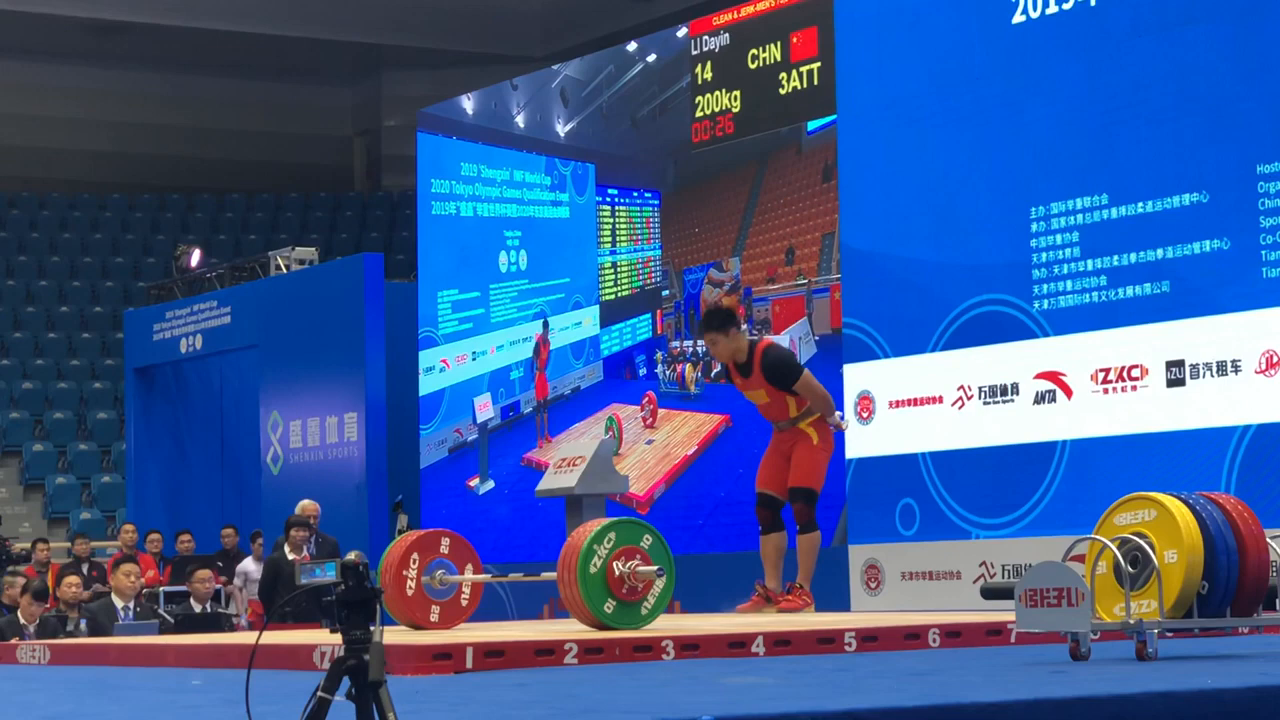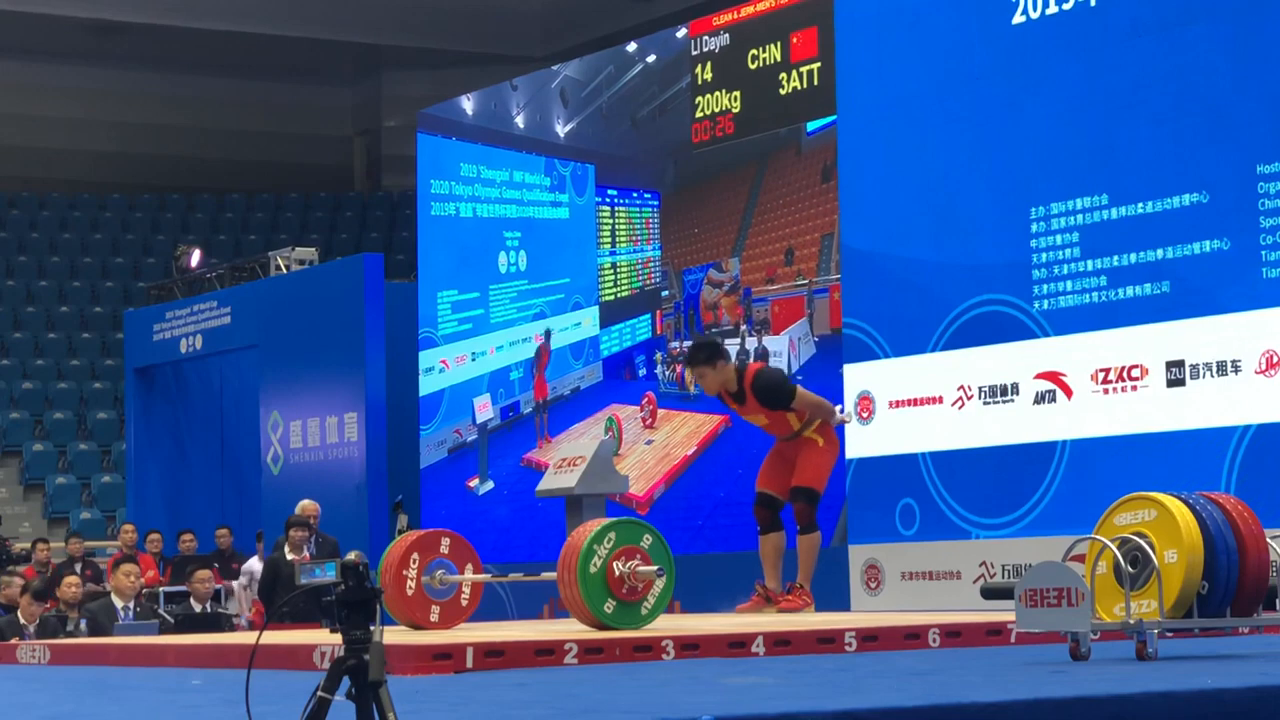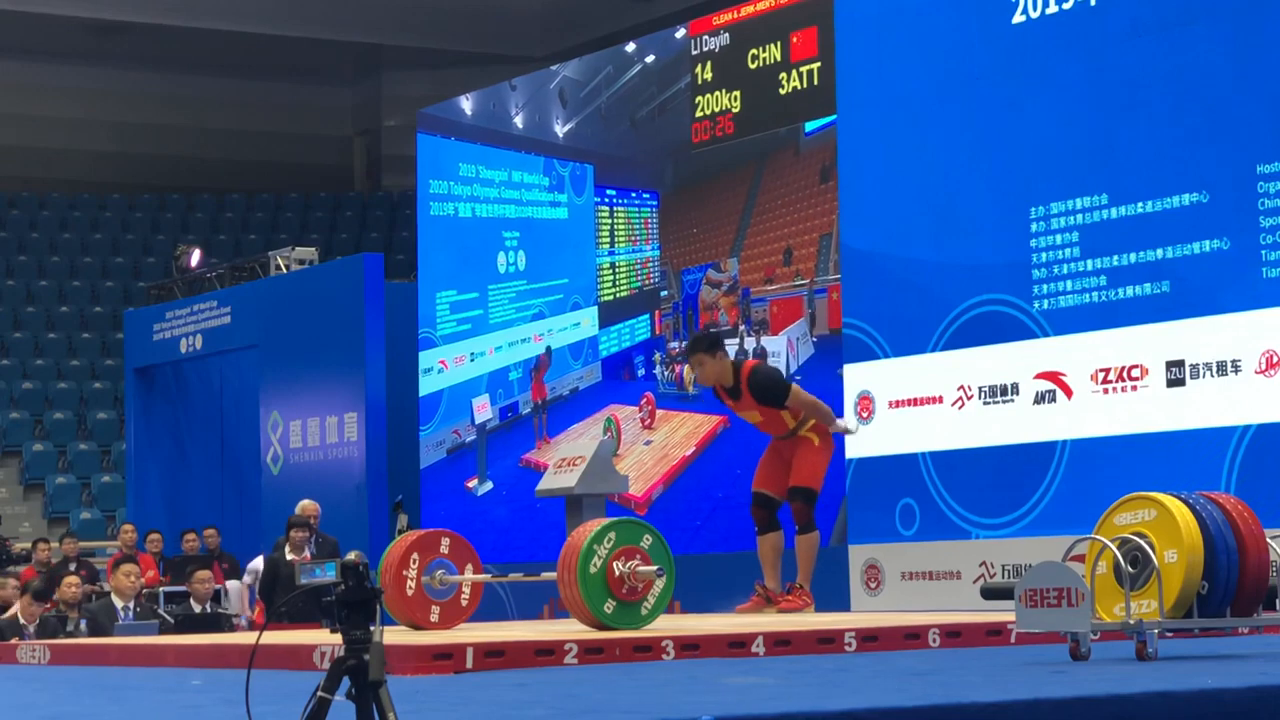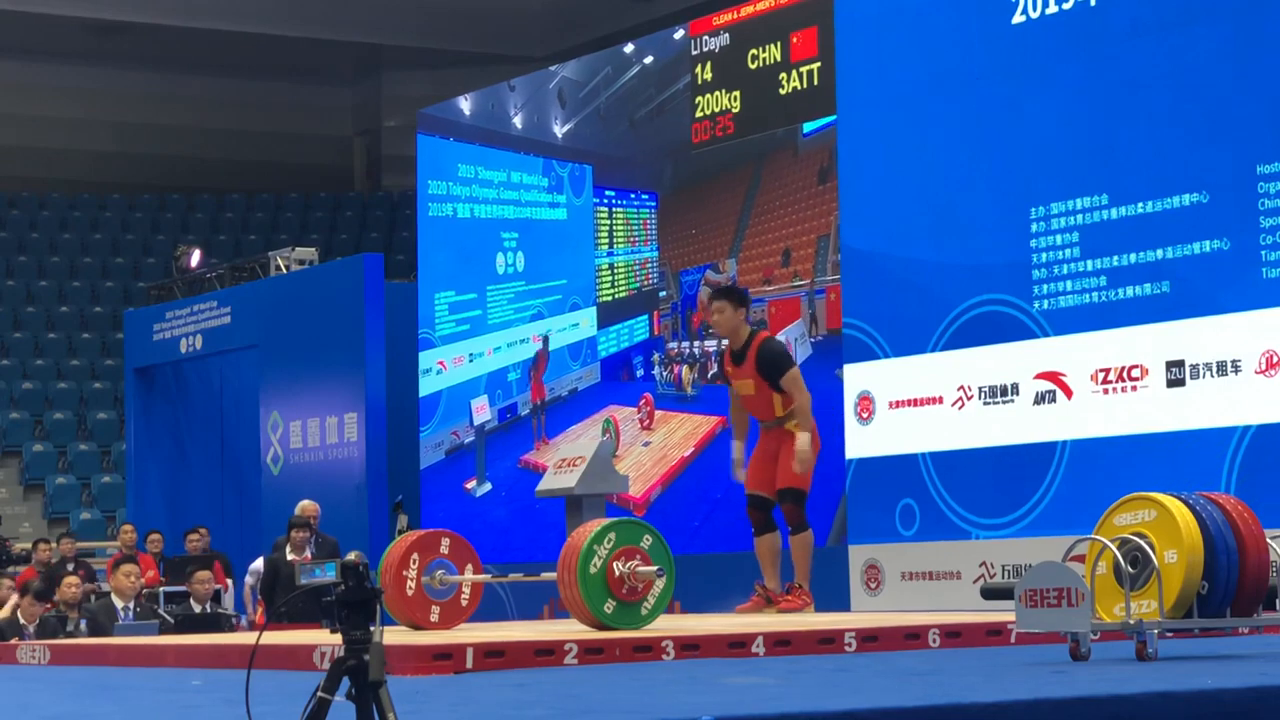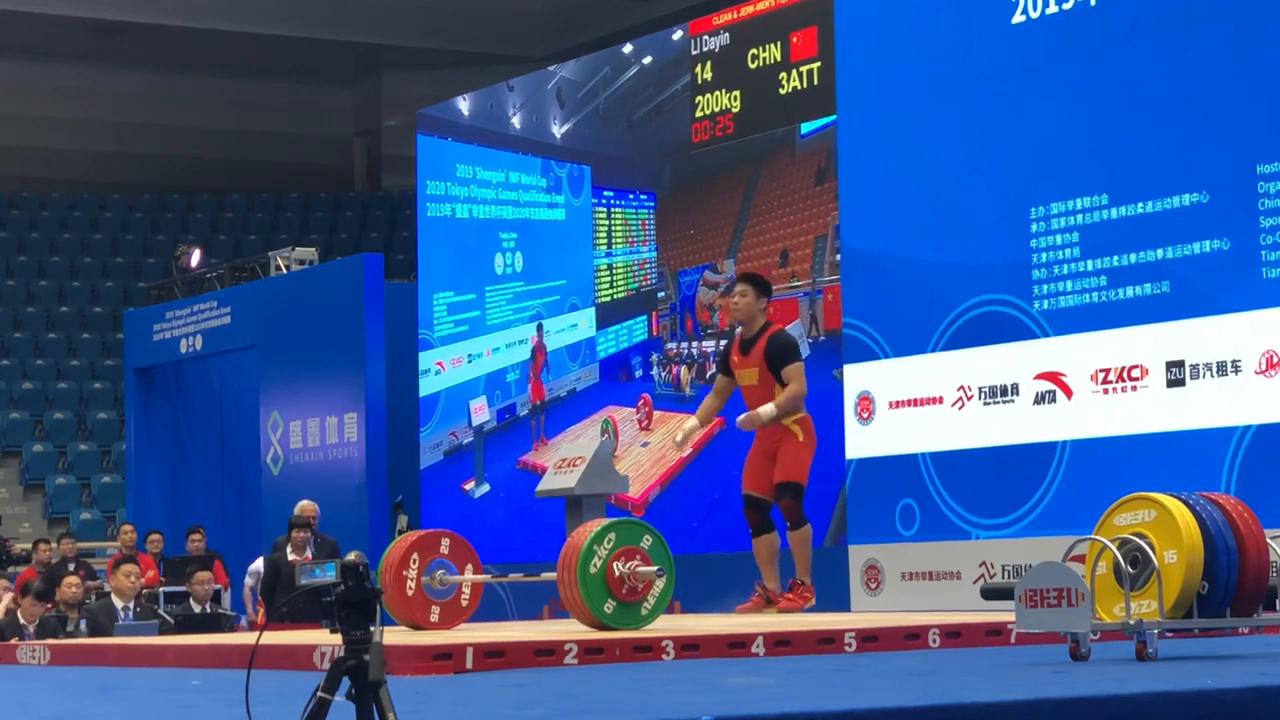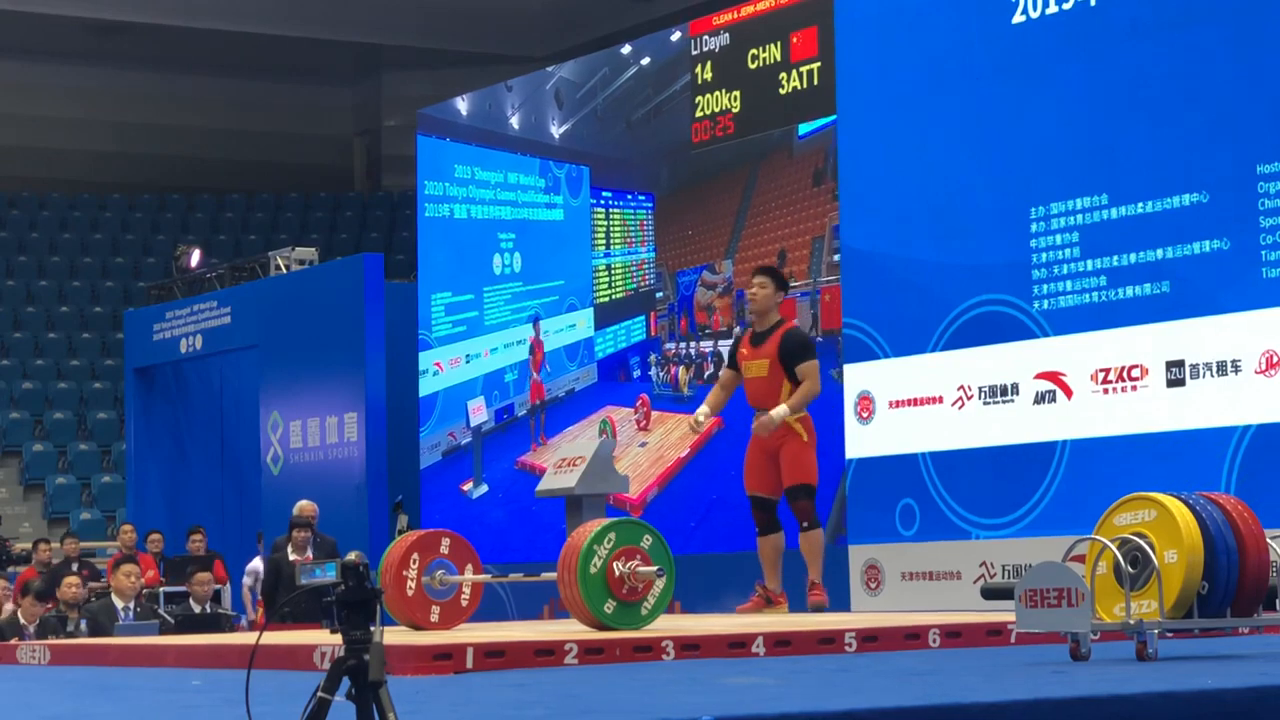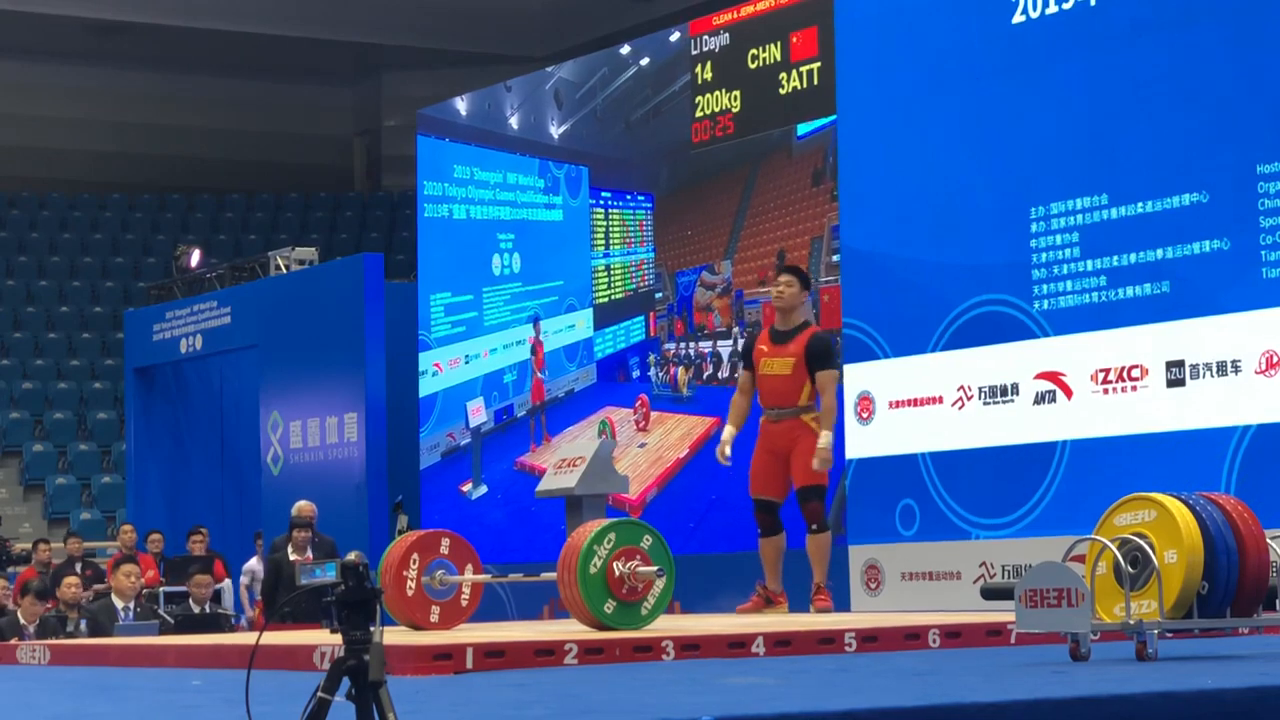
dt=0.2s
person 1, frame 1
left shoulder: (774, 358)
right shoulder: (730, 366)
left elbow: (818, 393)
left wrist: (832, 420)
left hip: (810, 432)
right hip: (781, 434)
left knee: (802, 507)
right knee: (766, 508)
left ankle: (802, 589)
right ankle: (771, 590)
person 1, frame 2
left shoulder: (764, 381)
right shoulder: (724, 392)
left elbow: (815, 403)
left wrist: (835, 418)
left hip: (815, 439)
right hip: (786, 443)
left knee: (803, 507)
right knee: (764, 510)
left ankle: (802, 591)
right ankle: (771, 591)
person 1, frame 3
left shoulder: (761, 378)
right shoulder: (720, 388)
left elbow: (808, 403)
left wrist: (833, 425)
left hip: (809, 437)
right hip: (779, 441)
left knee: (800, 507)
right knee: (761, 510)
left ankle: (802, 592)
right ankle: (770, 592)
person 1, frame 4
left shoulder: (770, 349)
right shoulder: (727, 357)
left elbow: (799, 394)
right elbow: (737, 407)
left wrist: (801, 439)
right wrist: (738, 452)
left hip: (794, 433)
right hip: (769, 435)
left knee: (791, 506)
right knee: (757, 509)
left ankle: (801, 589)
right ankle: (772, 591)
person 1, frame 5
left shoulder: (779, 341)
right shoulder: (732, 349)
left elbow: (798, 387)
right elbow: (718, 394)
left wrist: (766, 412)
right wrist: (692, 425)
left hip: (793, 430)
right hip: (764, 434)
left knee: (789, 503)
right knee: (754, 511)
left ankle: (803, 586)
right ankle: (771, 591)
person 1, frame 6
left shoulder: (794, 337)
right shoulder: (741, 343)
left elbow: (811, 384)
right elbow: (724, 386)
left wrist: (780, 414)
right wrist: (702, 412)
left hip: (793, 428)
right hip: (760, 432)
left knee: (802, 505)
right knee: (762, 512)
left ankle: (815, 585)
right ankle: (772, 593)
person 1, frame 7
left shoulder: (816, 341)
right shoulder: (756, 342)
left elbow: (828, 393)
right elbow: (744, 393)
left wrist: (825, 440)
right wrist: (727, 434)
left hip: (804, 430)
right hip: (768, 432)
left knee: (813, 508)
right knee: (764, 513)
left ankle: (820, 588)
right ankle: (772, 593)
